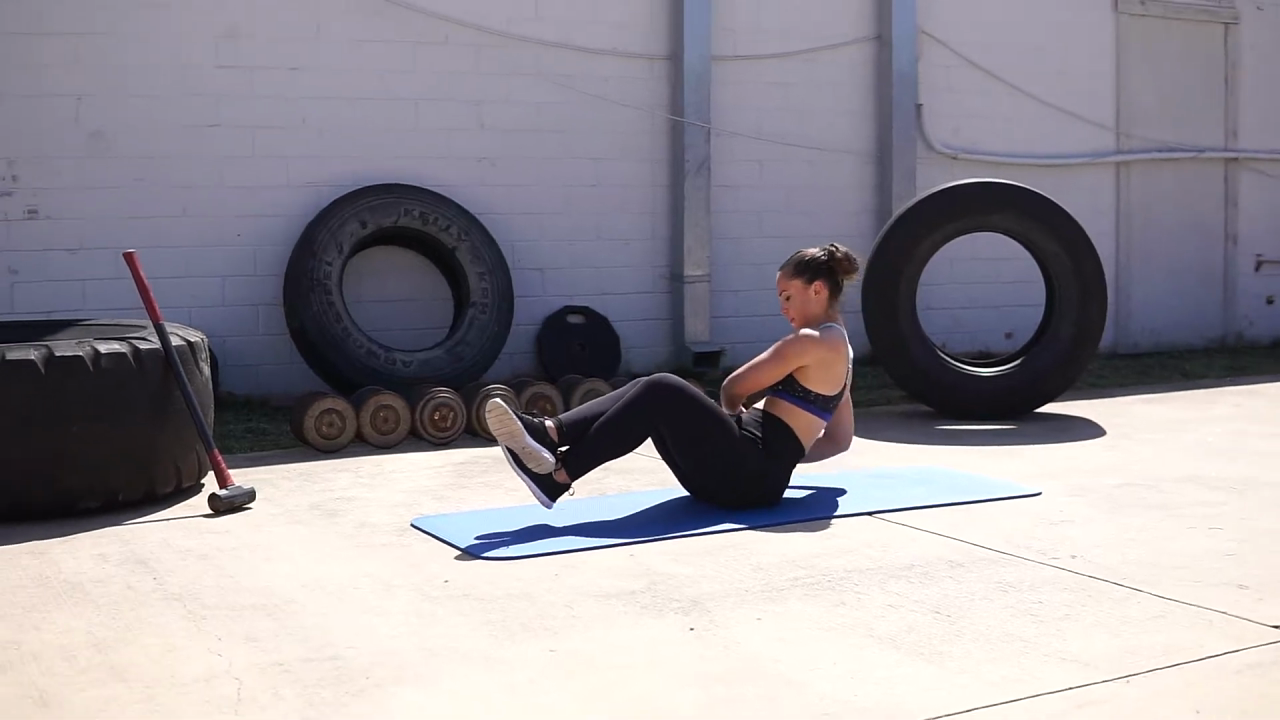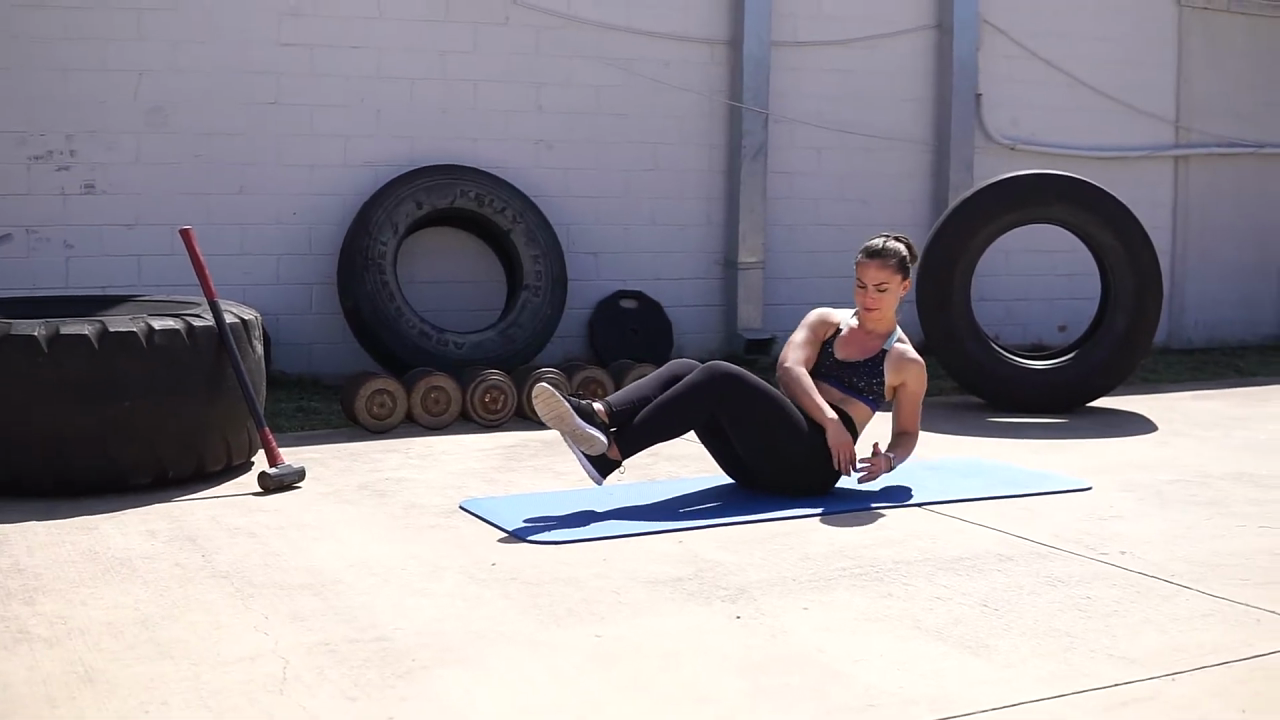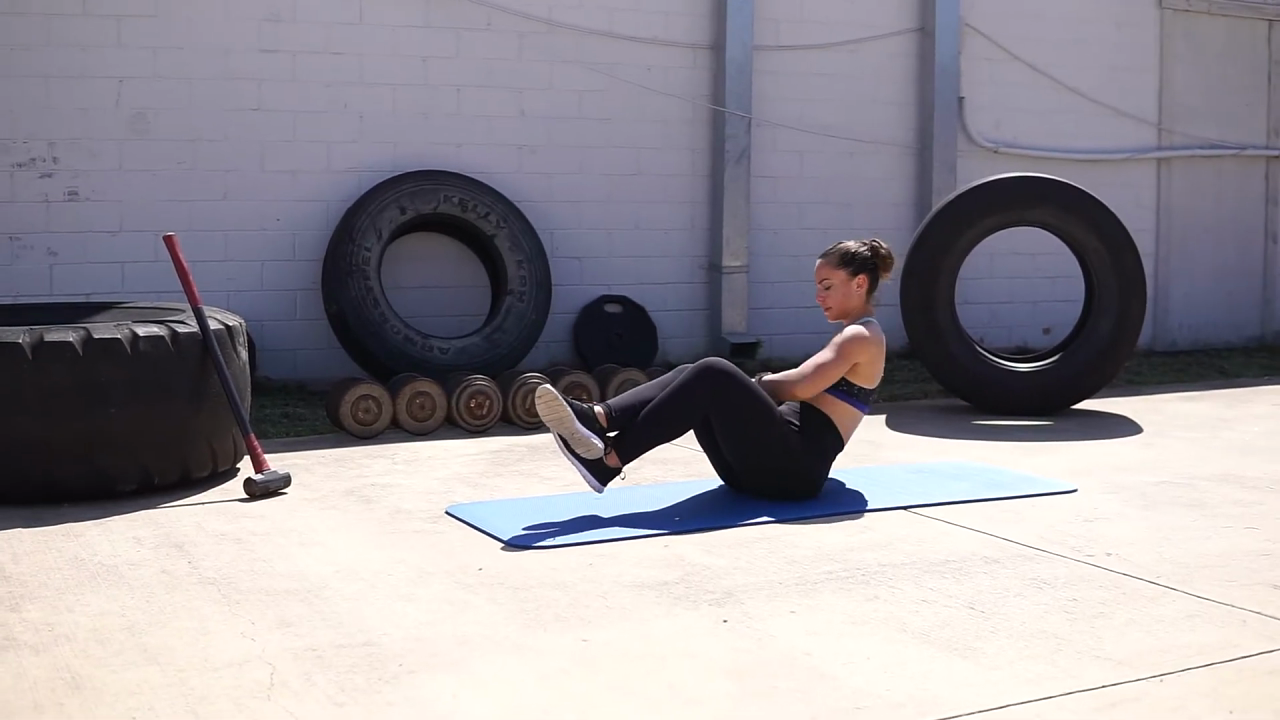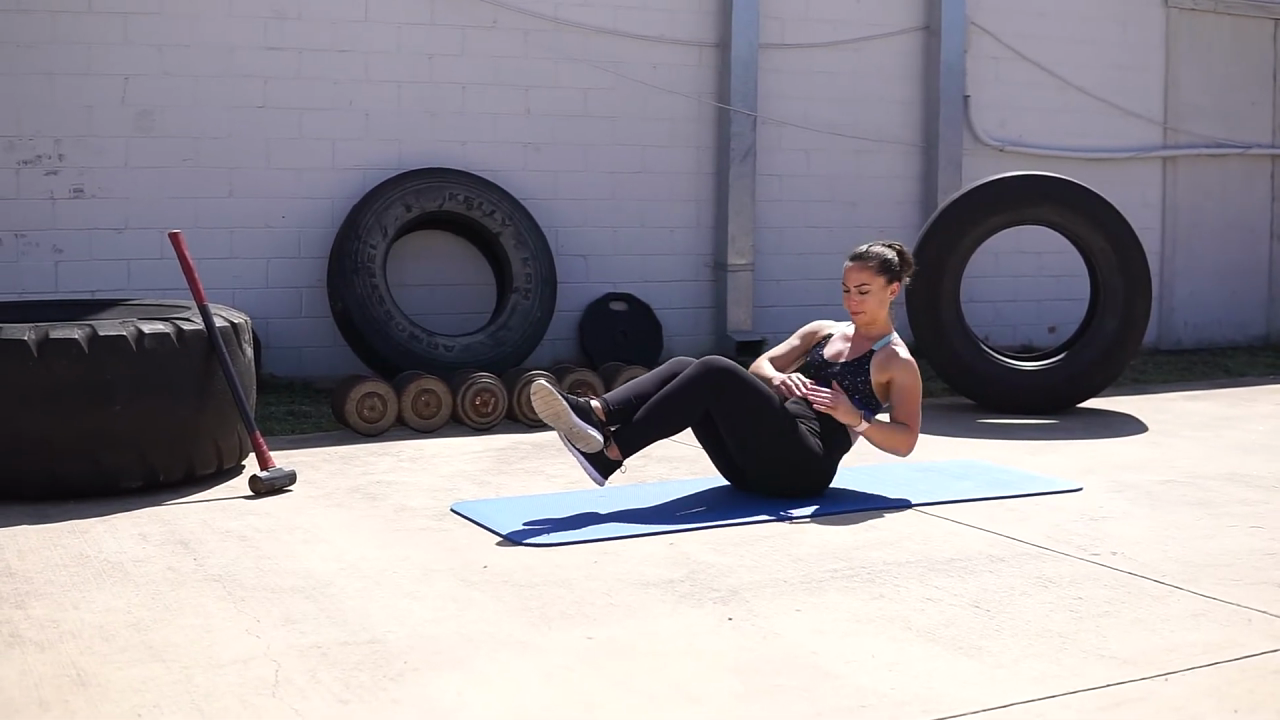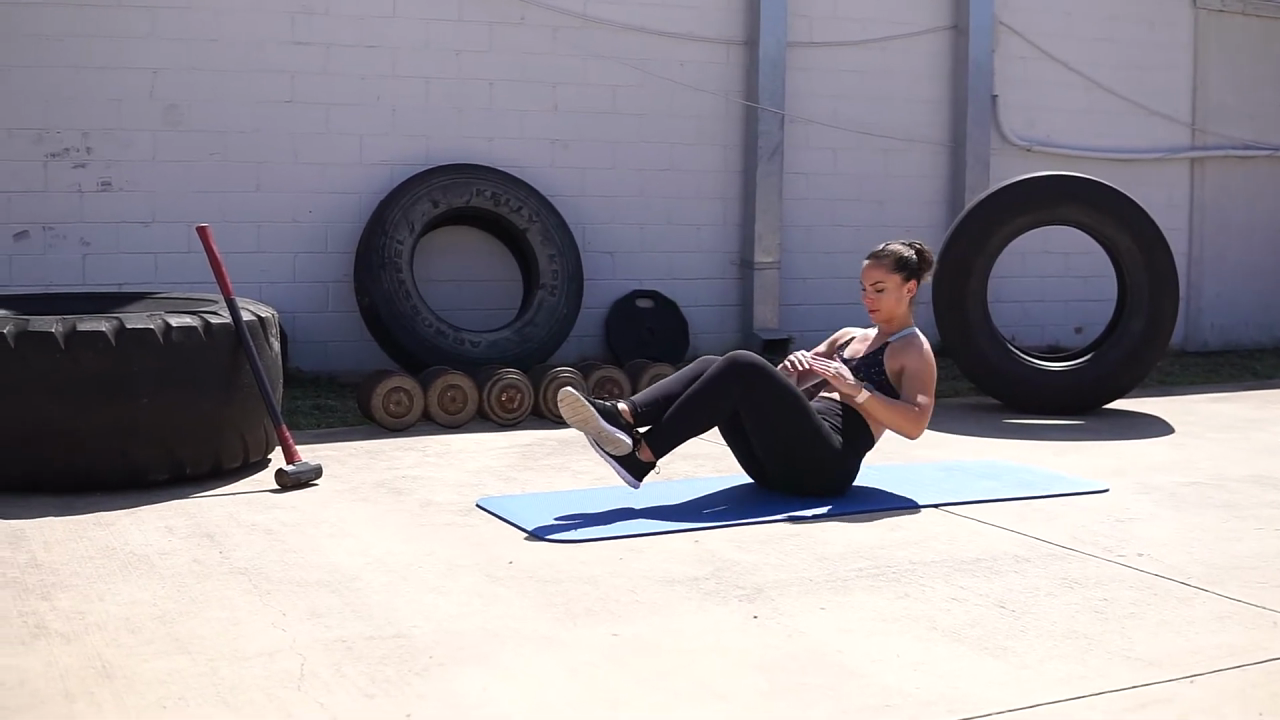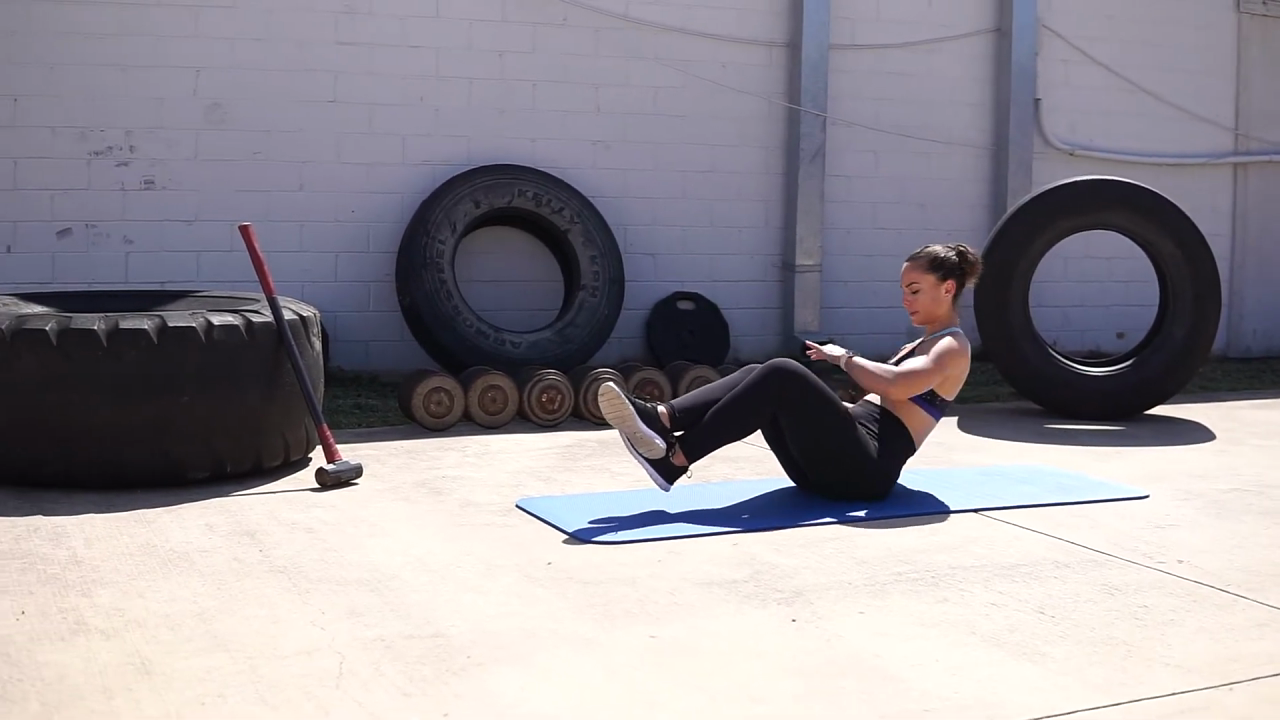
dt=0.7s
person 1, frame 1
left shoulder: (816, 342)
right shoulder: (827, 348)
left elbow: (737, 387)
right elbow: (841, 439)
left wrist: (726, 401)
left hip: (753, 477)
right hip: (735, 470)
left knee: (661, 389)
right knee: (644, 388)
left ankle: (559, 474)
right ankle: (547, 433)
person 1, frame 2
left shoulder: (907, 362)
right shoulder: (825, 321)
left elbow: (906, 434)
right elbow: (789, 369)
left wrist: (888, 460)
right wrist: (830, 421)
left hip: (808, 462)
right hip: (759, 460)
left knee: (719, 377)
right knee: (684, 371)
left ankle: (610, 452)
right ankle: (596, 416)
person 1, frame 3
left shoulder: (862, 338)
right shoulder: (845, 343)
left elbow: (803, 387)
left wrist: (770, 385)
left hip: (794, 468)
right hip: (755, 466)
left knee: (713, 374)
right knee: (691, 376)
left ankle: (610, 459)
right ankle: (595, 419)
person 1, frame 4
left shoulder: (898, 363)
right shoulder: (825, 332)
left elbow: (904, 440)
right elbow: (761, 366)
left wrist: (855, 419)
right wrist: (780, 380)
left hip: (802, 465)
right hip: (756, 462)
left knee: (714, 371)
right knee: (683, 368)
left ankle: (611, 452)
right ankle: (593, 412)
person 1, frame 5
left shoulder: (915, 353)
right shoulder: (851, 337)
left elbow: (914, 423)
right elbow: (796, 365)
left wrist: (858, 391)
right wrist: (796, 371)
left hip: (825, 463)
right hip: (781, 462)
left knee: (741, 365)
right knee: (709, 367)
left ankle: (642, 454)
right ankle: (619, 415)
person 1, frame 6
left shoulder: (953, 349)
right shoulder: (917, 344)
left elbow: (896, 386)
left wrist: (843, 358)
left hip: (865, 469)
right hip: (826, 465)
left knee: (782, 374)
right knee: (756, 375)
left ankle: (675, 458)
right ankle: (658, 418)
